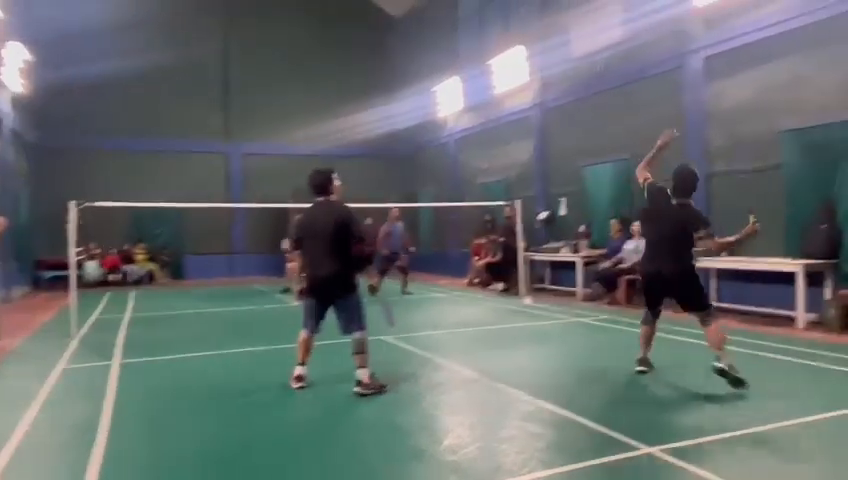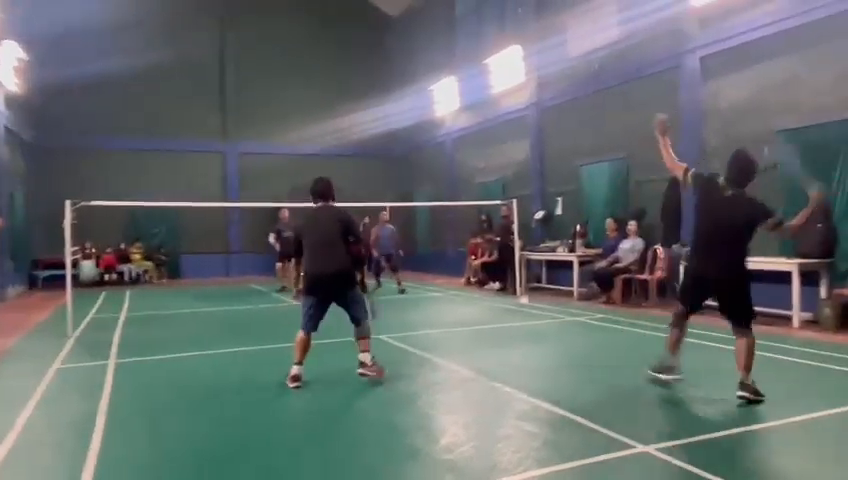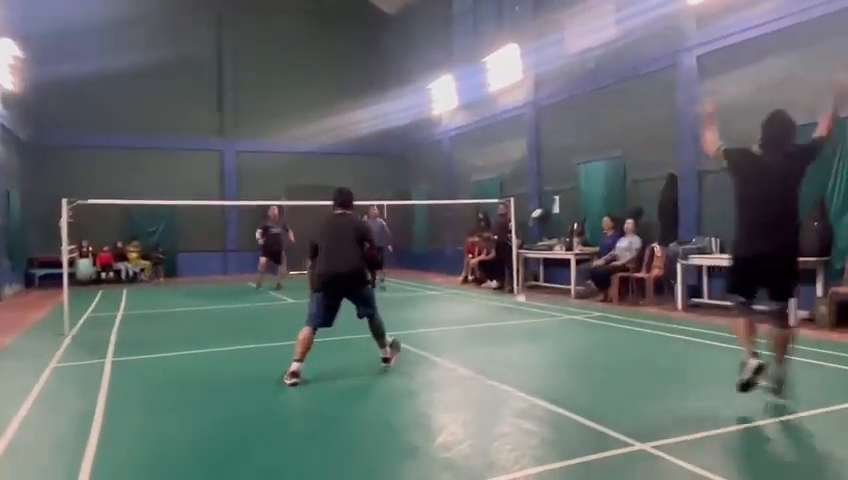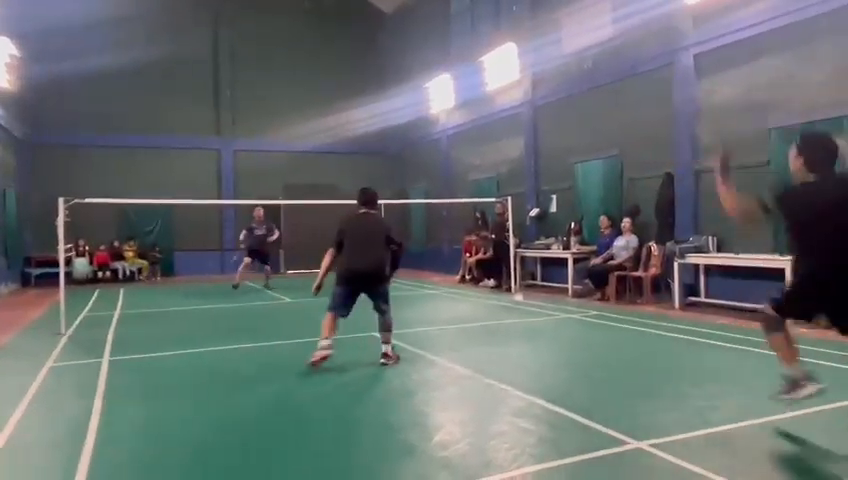
dt=0.2s
person 1, frame 1
left shoulder: (656, 195)
right shoulder: (692, 215)
left elbow: (641, 172)
right elbow: (715, 247)
left wrist: (659, 146)
right wrist: (744, 234)
left hip: (651, 270)
right hip: (680, 272)
left knee: (650, 315)
right knee: (708, 318)
left ankle: (643, 359)
right ankle: (722, 361)
person 1, frame 2
left shoulder: (705, 186)
right shoulder: (752, 208)
left elbow: (673, 164)
right elbow: (789, 229)
left wrist: (662, 135)
right wrist: (811, 206)
left hip: (698, 271)
right hip: (732, 274)
left knee: (680, 315)
right knee: (742, 329)
left ankle: (669, 364)
right ankle: (745, 383)
person 1, frame 3
left shoulder: (741, 159)
right shoulder: (795, 158)
left elbow: (710, 146)
right elbow: (823, 132)
left wrist: (710, 120)
right wrist: (835, 102)
left hip: (747, 249)
right hip: (783, 250)
left knee: (743, 306)
right knee: (780, 312)
left ankle: (751, 358)
right ankle: (780, 372)
person 1, frame 4
left shoulder: (791, 195)
left elbow: (737, 210)
left wrist: (721, 179)
left hip: (812, 279)
left knee: (771, 318)
left ankle: (799, 377)
person 2, frame 1
left shoulder: (305, 218)
right shoulder: (342, 212)
left elbow: (300, 254)
right elbow: (359, 249)
left wrist: (302, 281)
right wrist: (363, 270)
left hip: (314, 282)
right hip: (341, 280)
left knee: (308, 328)
right knee: (357, 328)
left ankle: (299, 374)
right ankle: (363, 378)
person 2, frame 2
left shoulder: (304, 222)
right shoulder: (342, 215)
left elbow: (297, 259)
right elbow: (356, 248)
left wrist: (297, 284)
left hip: (313, 279)
right hip: (342, 276)
left knee: (306, 328)
right knee: (360, 318)
left ankle: (295, 372)
right ankle: (366, 362)
person 2, frame 3
left shoulder: (323, 227)
right shoulder: (358, 223)
left elbow: (312, 260)
left wrist: (313, 282)
right wrist: (371, 274)
left hip: (325, 277)
right hip: (353, 276)
left knee: (311, 325)
right knee: (372, 315)
left ankle: (294, 369)
right ankle: (386, 354)
person 2, frame 4
left shoulder: (347, 223)
right shoulder: (383, 224)
left elbow: (332, 252)
right elbow: (396, 252)
left wrist: (320, 279)
right wrist: (390, 273)
left hip: (349, 273)
right hip: (376, 274)
left knee: (333, 311)
right knee: (384, 311)
left ankle: (324, 346)
right ankle: (387, 352)
